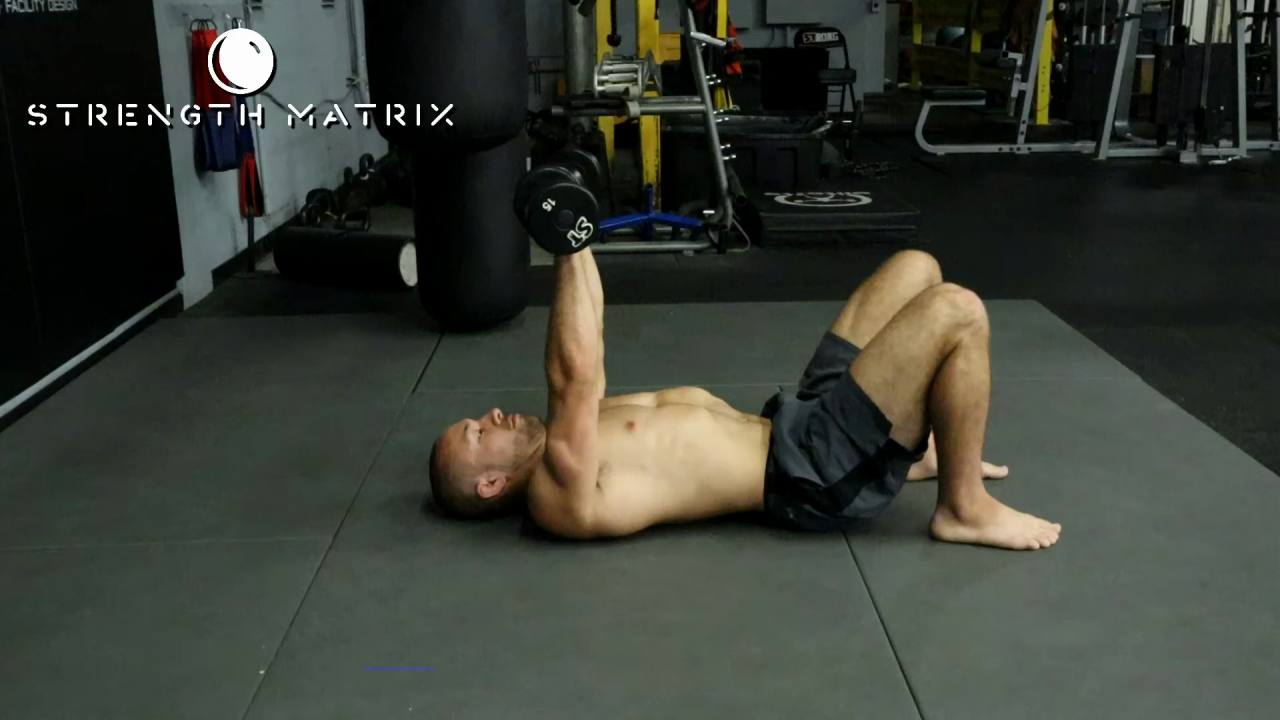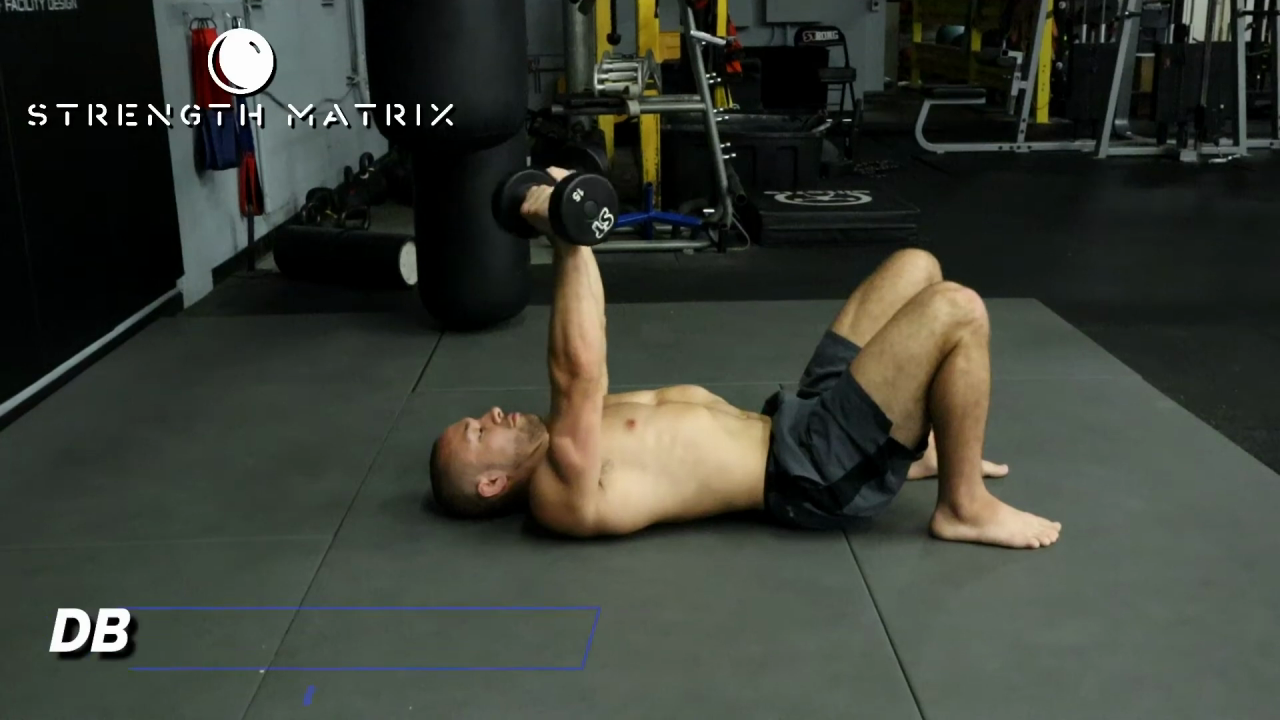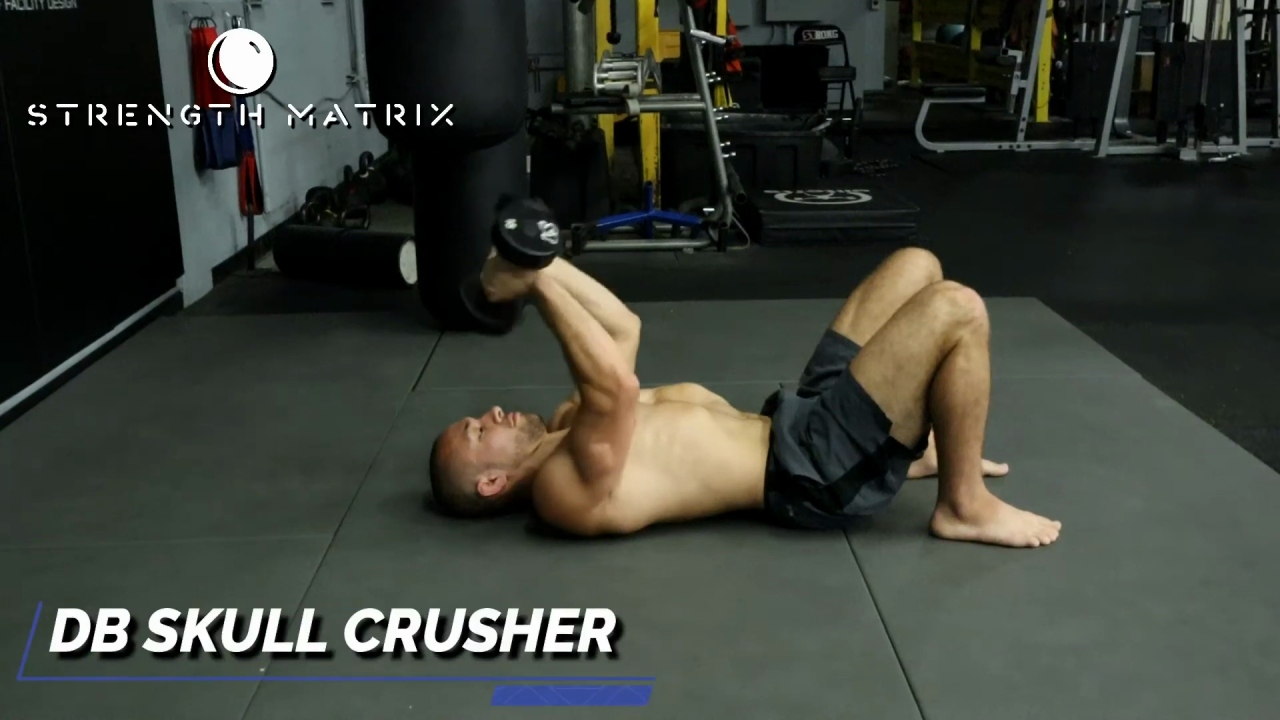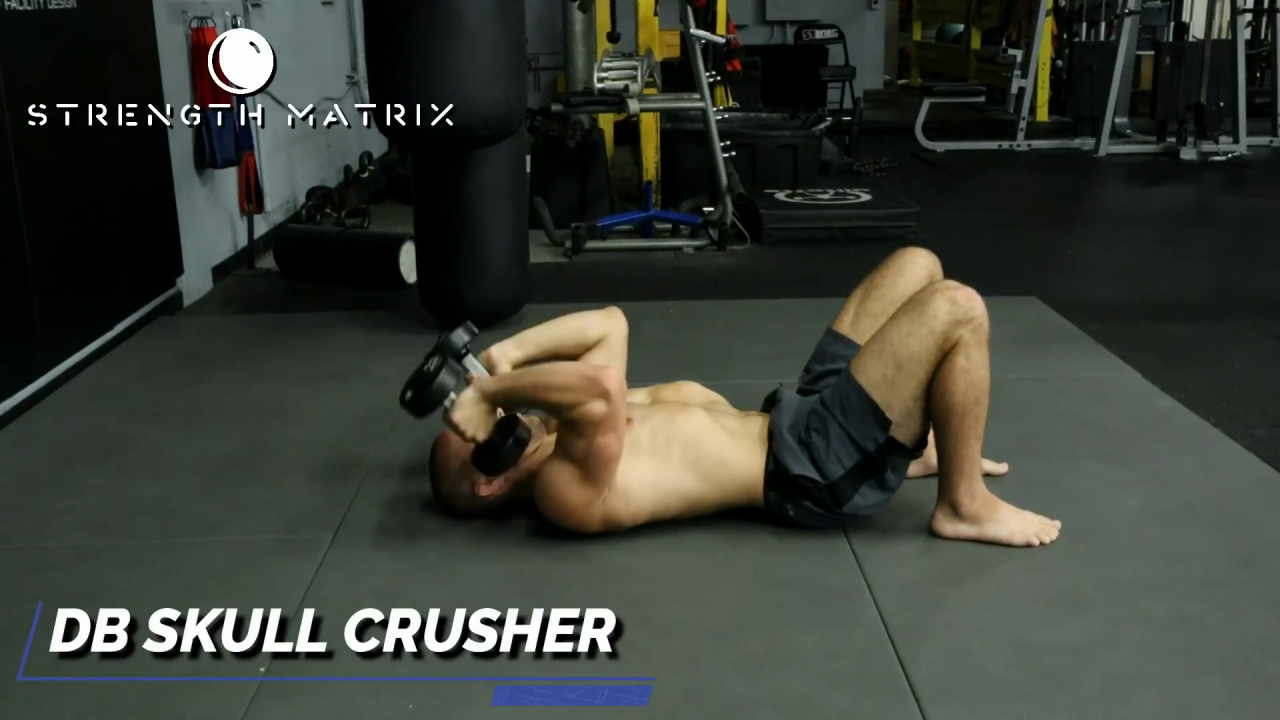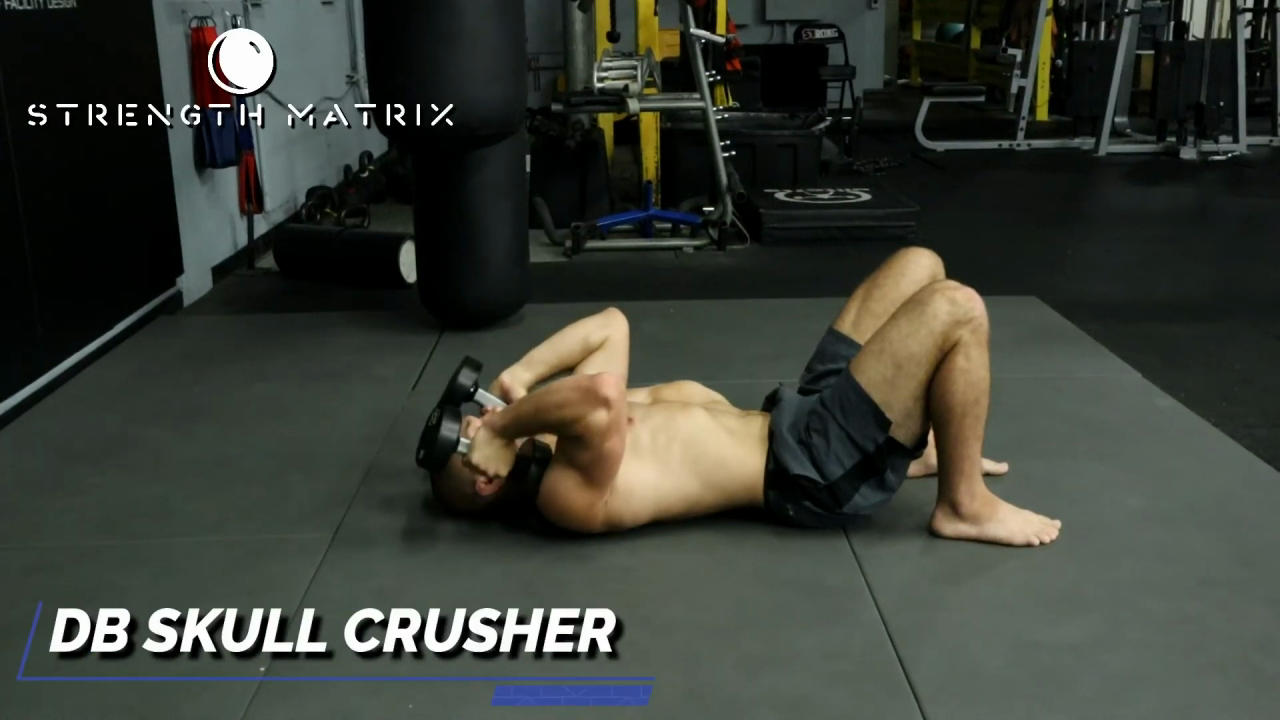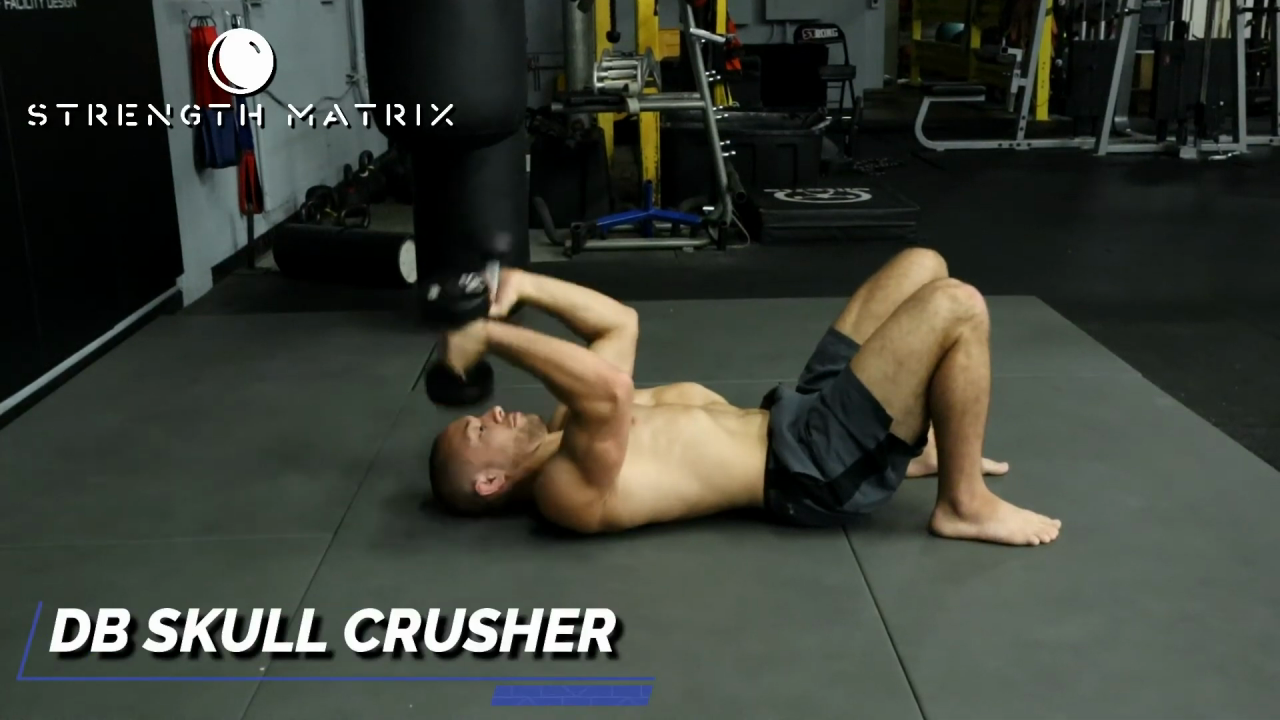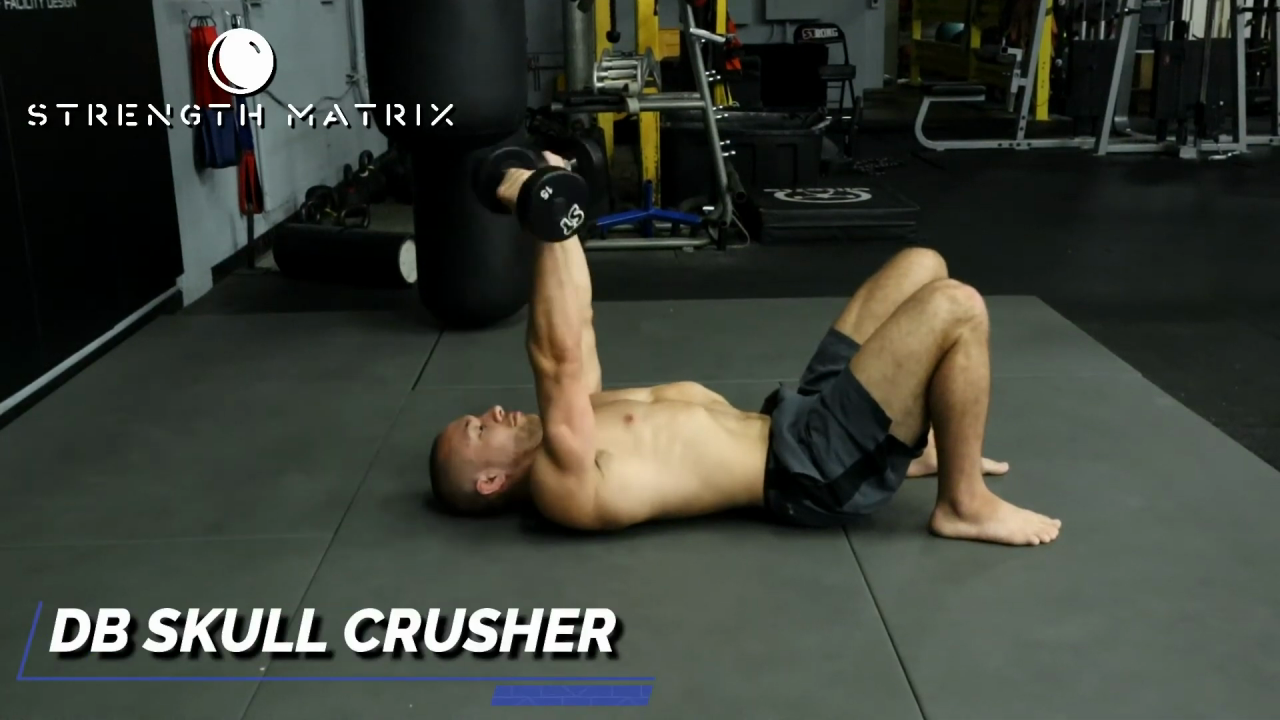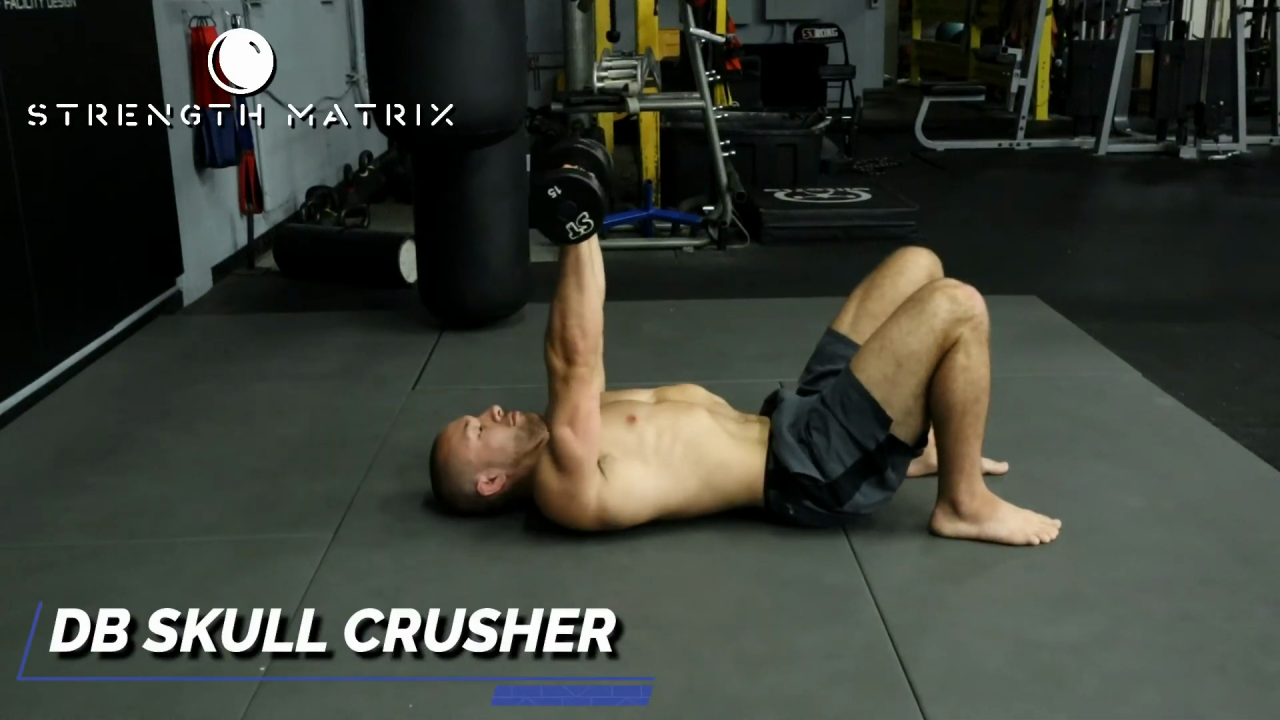
dt=0.5s
person 1, frame 1
left shoulder: (563, 443)
right shoulder: (560, 497)
left elbow: (583, 371)
right elbow: (577, 377)
left wrist: (575, 244)
right wrist: (568, 250)
left hip: (796, 425)
right hip: (819, 472)
left knee: (915, 268)
right knee: (956, 311)
left ankle: (919, 452)
right ankle: (965, 509)
person 1, frame 2
left shoulder: (556, 439)
right shoulder: (562, 495)
right elbow: (580, 374)
left wrist: (567, 232)
right wrist: (570, 242)
left hip: (796, 420)
right hip: (820, 470)
left knee: (916, 266)
right knee: (958, 310)
left ankle: (921, 447)
right ankle: (965, 508)
person 1, frame 3
left shoulder: (568, 430)
right shoulder: (567, 492)
left elbow: (624, 330)
right elbow: (619, 387)
left wrist: (540, 269)
right wrist: (536, 279)
left hip: (798, 421)
right hip: (819, 470)
left knee: (916, 265)
right knee: (957, 309)
left ankle: (920, 448)
right ankle: (965, 507)
person 1, frame 4
left shoulder: (560, 438)
right shoulder: (567, 490)
left elbow: (610, 325)
right elbow: (605, 384)
left wrist: (507, 354)
right wrist: (491, 391)
left hip: (799, 416)
right hip: (818, 469)
left knee: (917, 264)
right knee: (956, 308)
left ankle: (920, 445)
right ankle: (964, 505)
person 1, frame 5
left shoulder: (561, 441)
right shoulder: (568, 494)
left elbow: (612, 326)
right elbow: (601, 394)
left wrist: (520, 374)
right wrist: (507, 425)
left hip: (799, 417)
right hip: (818, 468)
left knee: (919, 264)
right knee: (955, 308)
left ankle: (920, 446)
right ankle: (965, 506)
person 1, frame 6
left shoulder: (568, 434)
right shoulder: (568, 490)
left elbow: (622, 322)
right elbow: (612, 387)
left wrist: (521, 283)
right wrist: (496, 334)
left hip: (800, 415)
right hip: (819, 468)
left knee: (923, 265)
right knee: (957, 306)
left ankle: (920, 447)
right ankle: (964, 504)
person 1, frame 7
left shoulder: (571, 430)
right shoulder: (564, 488)
right elbow: (557, 357)
left hip: (804, 412)
right hip: (815, 468)
left knee: (925, 270)
right knee: (960, 311)
left ankle: (918, 446)
right ankle: (964, 504)
person 1, frame 8
left shoulder: (562, 441)
right shoulder: (565, 488)
left elbow: (576, 362)
right elbow: (575, 366)
right wrist: (577, 232)
left hip: (795, 421)
right hip: (817, 471)
left knee: (918, 266)
right knee: (956, 306)
left ankle: (919, 449)
right ankle: (965, 506)
